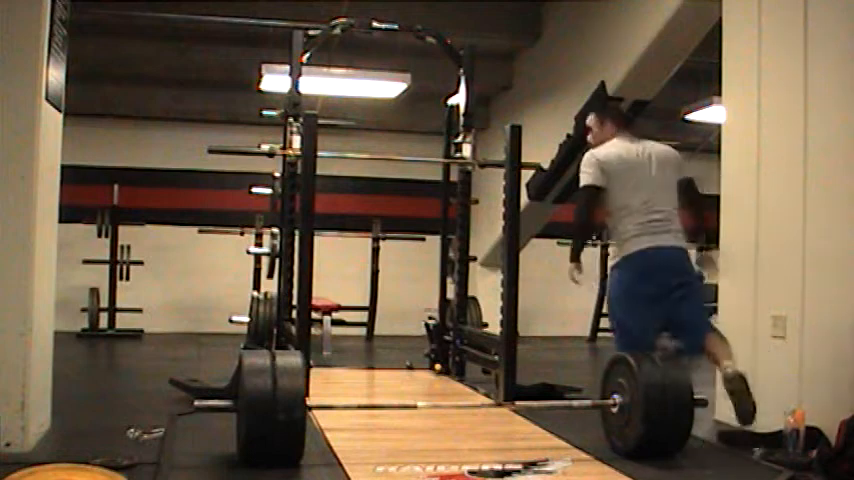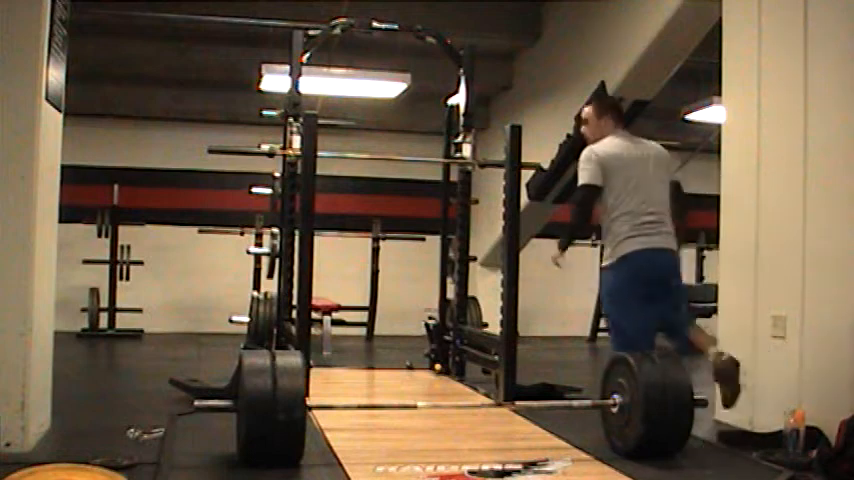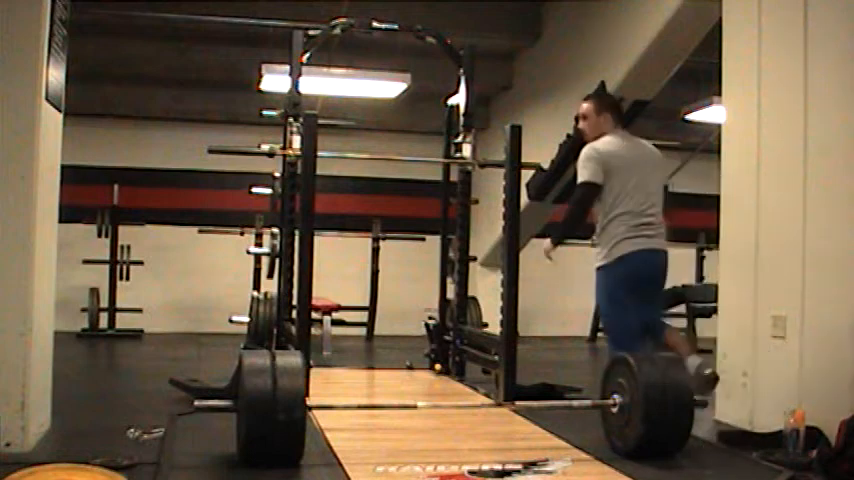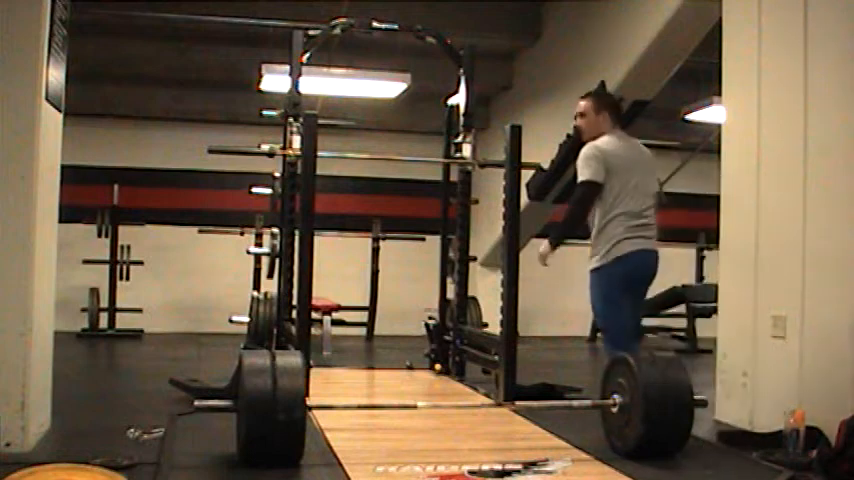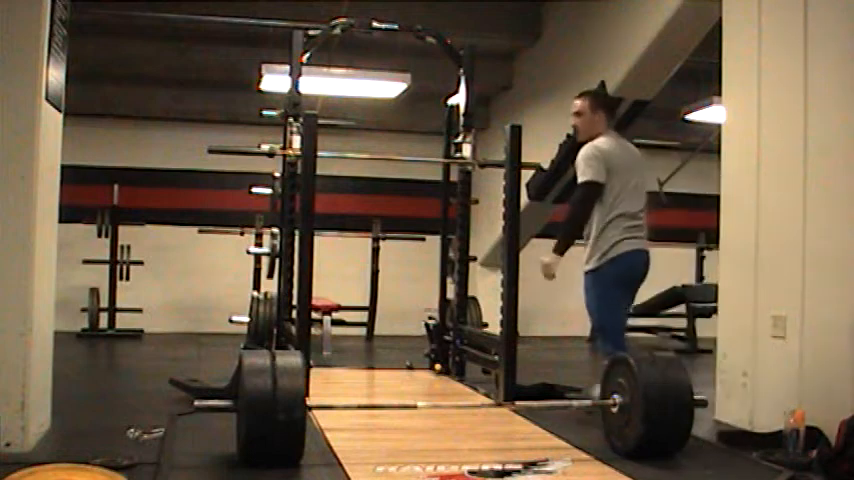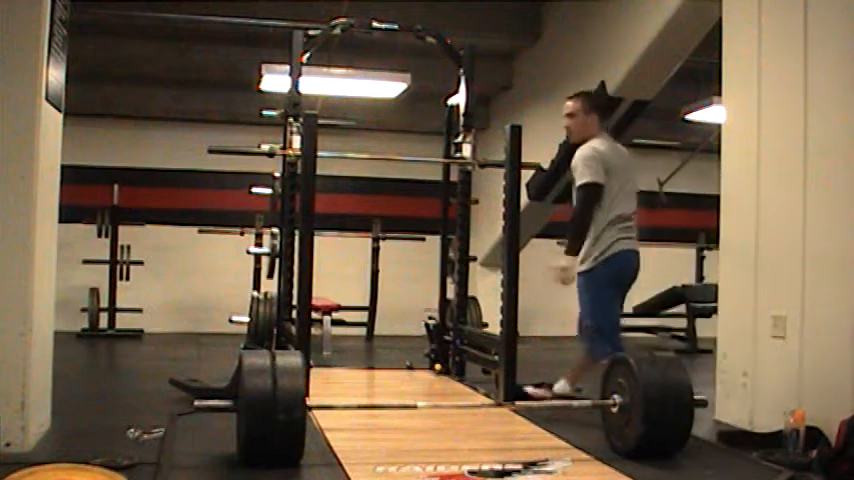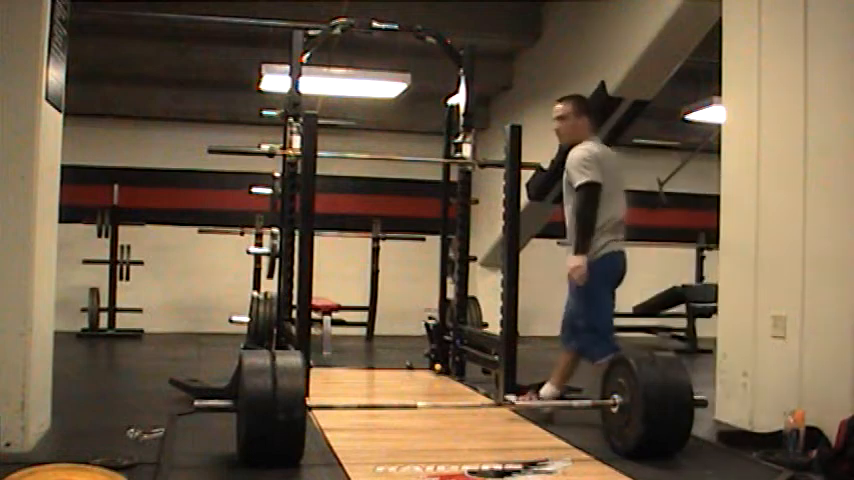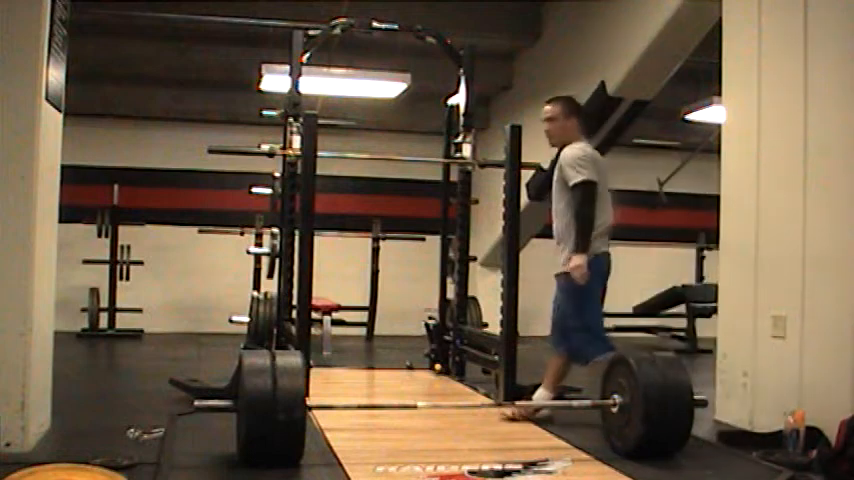
dt=0.1s
person 1, frame 1
left shoulder: (596, 158)
right shoulder: (667, 154)
left elbow: (585, 209)
right elbow: (692, 201)
left wrist: (576, 256)
left hip: (633, 258)
right hip: (674, 253)
left knee: (633, 347)
right knee: (697, 326)
right ankle: (730, 372)
person 1, frame 2
left shoulder: (595, 154)
right shoulder: (657, 152)
left elbow: (583, 204)
right elbow: (673, 200)
left wrist: (563, 244)
right wrist: (673, 241)
left hip: (625, 257)
right hip: (664, 253)
left knee: (629, 343)
right knee: (677, 322)
right ankle: (718, 359)
person 1, frame 3
left shoulder: (595, 151)
right shoulder: (652, 153)
left elbow: (583, 202)
left wrist: (555, 238)
left hip: (620, 256)
right hip: (655, 252)
left knee: (626, 345)
right knee: (649, 324)
right ankle: (695, 363)
person 1, frame 4
left shoulder: (596, 150)
right shoulder: (643, 153)
left elbow: (582, 202)
left wrist: (552, 242)
left hip: (614, 253)
right hip: (646, 251)
left knee: (617, 337)
right knee: (628, 329)
person 1, frame 5
left shoulder: (593, 151)
right shoulder: (632, 153)
left elbow: (582, 206)
left wrist: (557, 252)
left hip: (610, 255)
right hip: (636, 252)
left knee: (609, 336)
right knee: (610, 331)
person 1, frame 6
left shoulder: (589, 153)
right shoulder: (619, 152)
left elbow: (585, 206)
left wrist: (570, 254)
left hip: (602, 257)
right hip: (624, 252)
left knee: (603, 338)
right knee: (594, 331)
right ankle: (563, 388)
person 1, frame 7
left shoulder: (582, 155)
right shoulder: (604, 154)
left elbow: (587, 206)
left wrist: (579, 254)
left hip: (594, 259)
right hip: (609, 256)
left knee: (596, 339)
right knee: (575, 333)
right ankle: (546, 394)
person 1, frame 8
left shoulder: (575, 154)
right shoulder: (582, 156)
left elbow: (585, 205)
left wrist: (580, 254)
left hip: (581, 263)
right hip: (584, 261)
left knee: (588, 339)
right knee: (564, 334)
right ankle: (541, 401)
